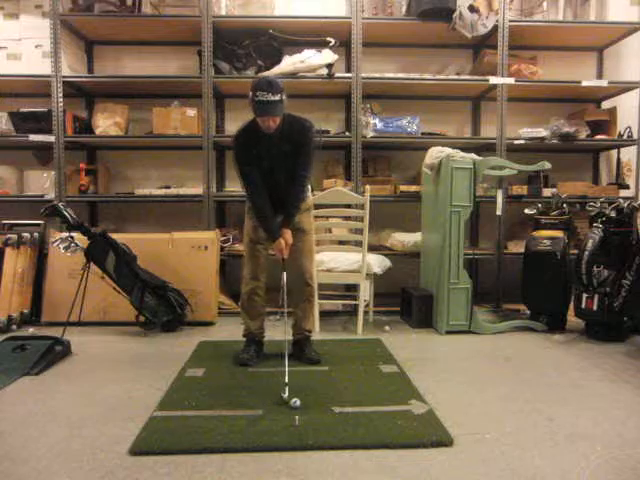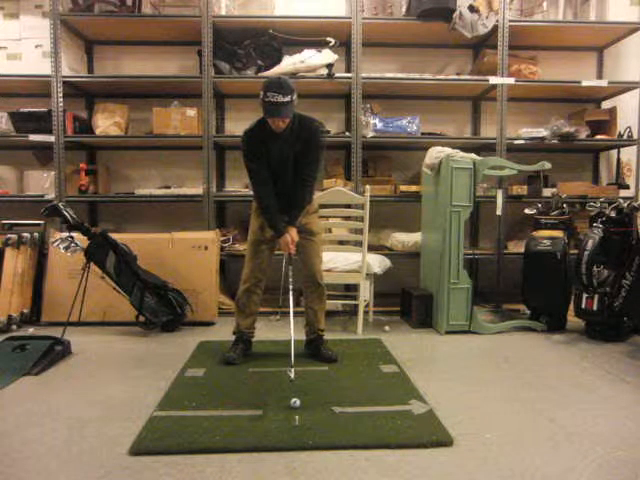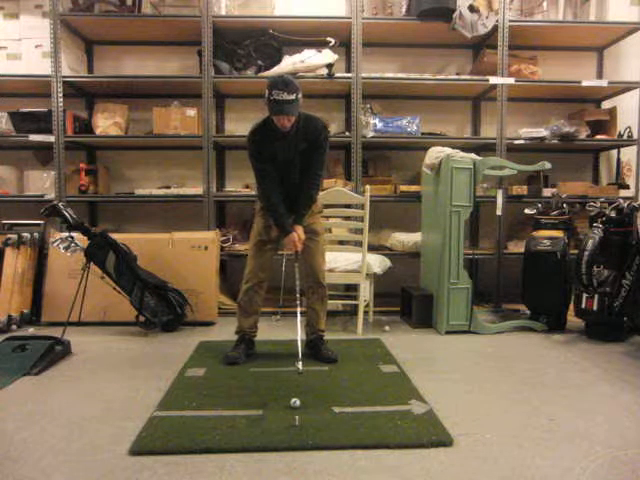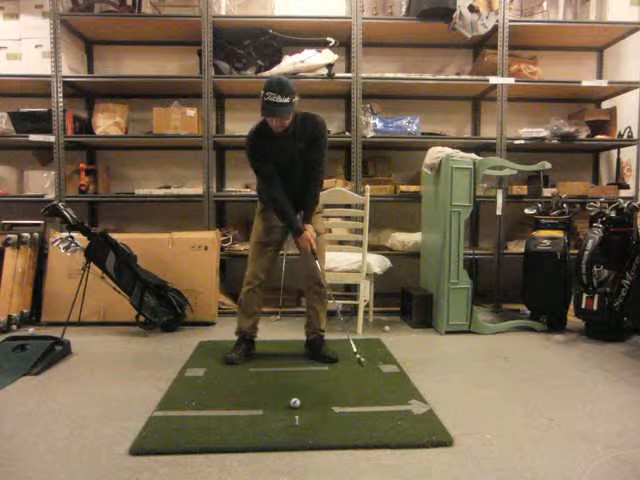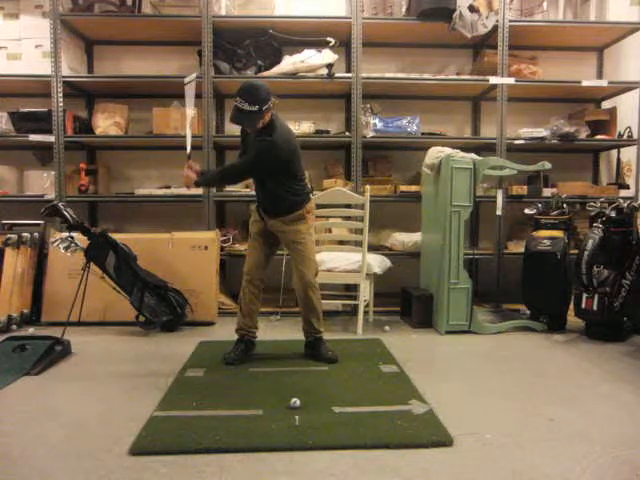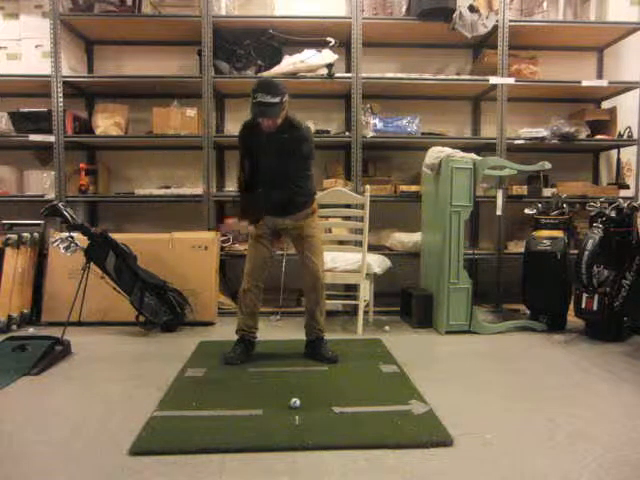
dt=0.7s
person 1, frame 1
left shoulder: (302, 129)
right shoulder: (243, 139)
left elbow: (300, 180)
right elbow: (254, 189)
left wrist: (287, 225)
right wrist: (273, 233)
left hip: (297, 208)
right hip: (259, 210)
left knee: (304, 274)
right knee: (253, 276)
left ankle: (302, 340)
right ankle: (253, 339)
person 1, frame 2
left shoulder: (312, 130)
right shoulder: (252, 136)
left elbow: (307, 180)
right elbow: (261, 187)
left wrist: (293, 224)
right wrist: (279, 229)
left hip: (303, 209)
right hip: (266, 209)
left knee: (313, 274)
right knee: (252, 274)
left ankle: (315, 338)
right ankle: (243, 338)
person 1, frame 3
left shoulder: (317, 129)
right shoulder: (258, 135)
left elbow: (313, 179)
right elbow: (267, 186)
left wrist: (299, 222)
right wrist: (285, 228)
left hip: (307, 208)
right hip: (270, 209)
left knee: (316, 275)
right knee: (255, 273)
left ankle: (315, 338)
right ankle: (245, 337)
person 1, frame 4
left shoulder: (315, 126)
right shoulder: (256, 138)
left elbow: (315, 176)
right elbow: (272, 187)
left wrist: (307, 221)
right wrist: (296, 229)
left hip: (307, 208)
right hip: (271, 210)
left knee: (315, 275)
right knee: (255, 275)
left ankle: (315, 339)
right ankle: (245, 338)
person 1, frame 5
left shoulder: (276, 142)
right shoulder: (254, 127)
left elbow: (239, 172)
right elbow: (241, 164)
left wrist: (200, 179)
right wrist: (203, 173)
left hip: (294, 216)
right hip: (264, 213)
left knee: (306, 279)
right knee: (251, 275)
left ankle: (314, 340)
right ankle: (246, 338)
person 1, frame 6
left shoulder: (300, 136)
right shoulder: (248, 131)
left elbow: (284, 186)
right elbow: (248, 177)
left wrist: (251, 216)
right wrist: (245, 214)
left hip: (300, 213)
right hip: (265, 214)
left knee: (314, 277)
right knee: (252, 276)
left ankle: (315, 339)
right ankle: (246, 338)
